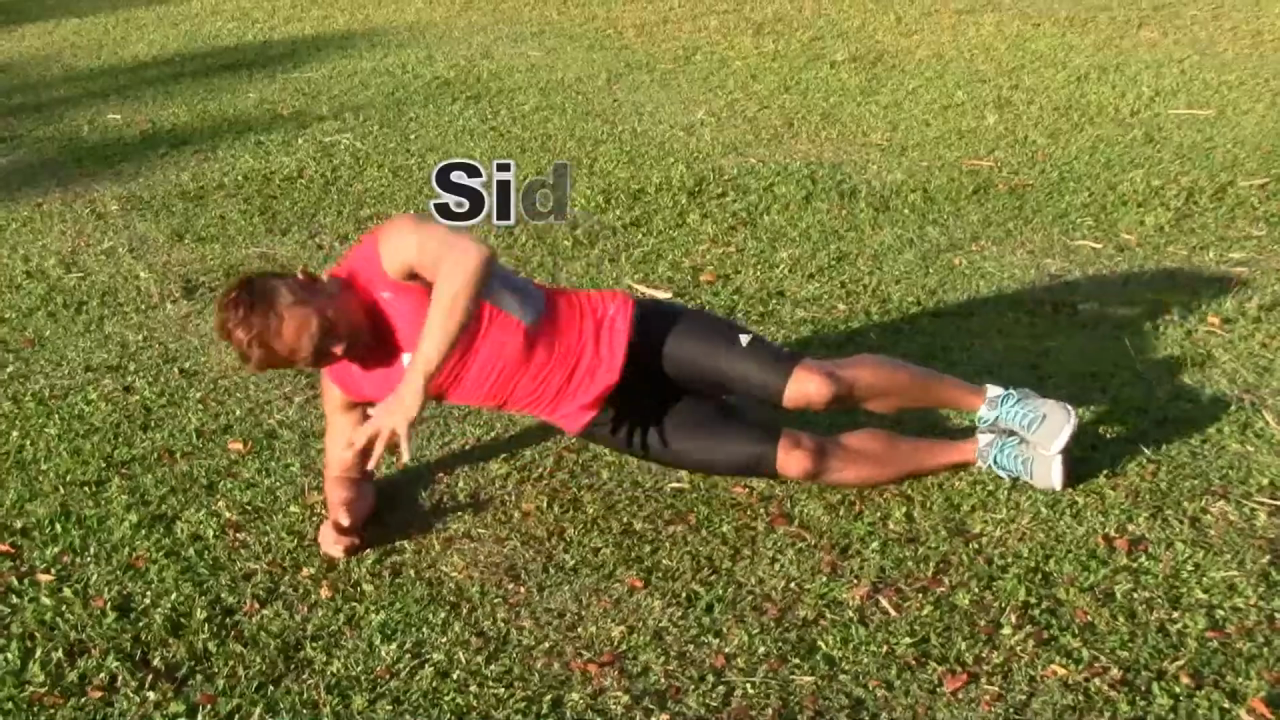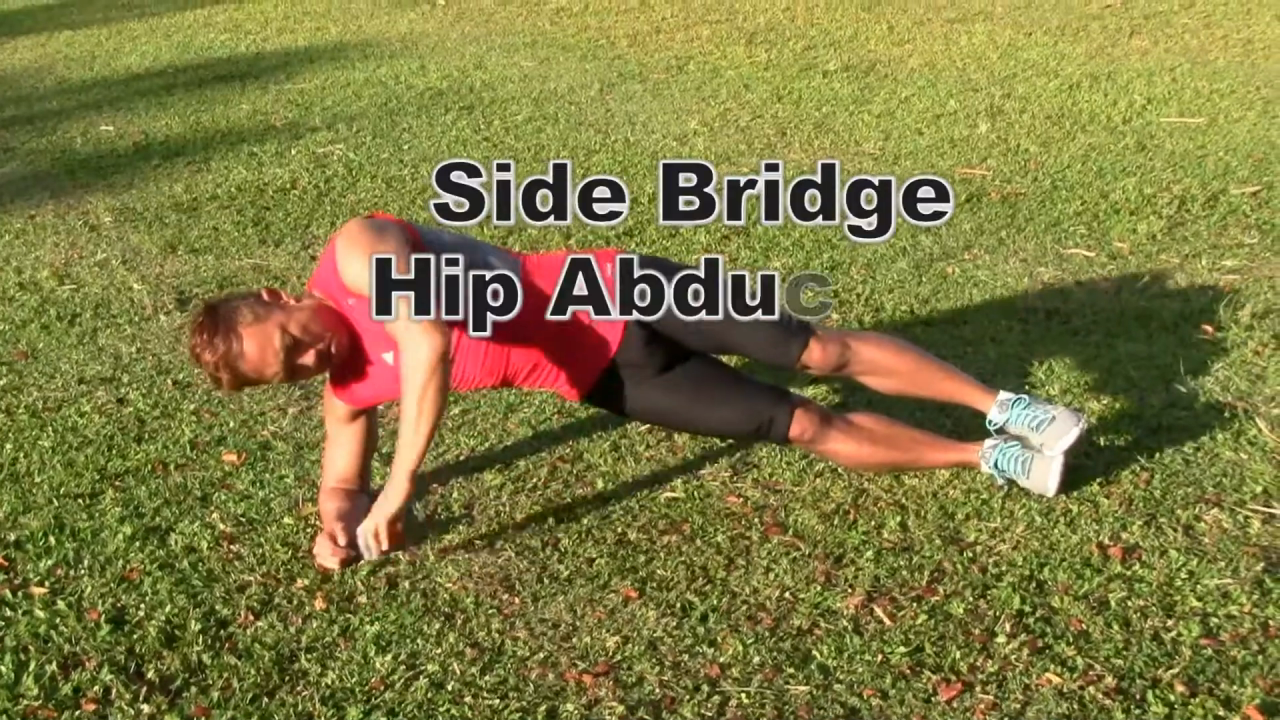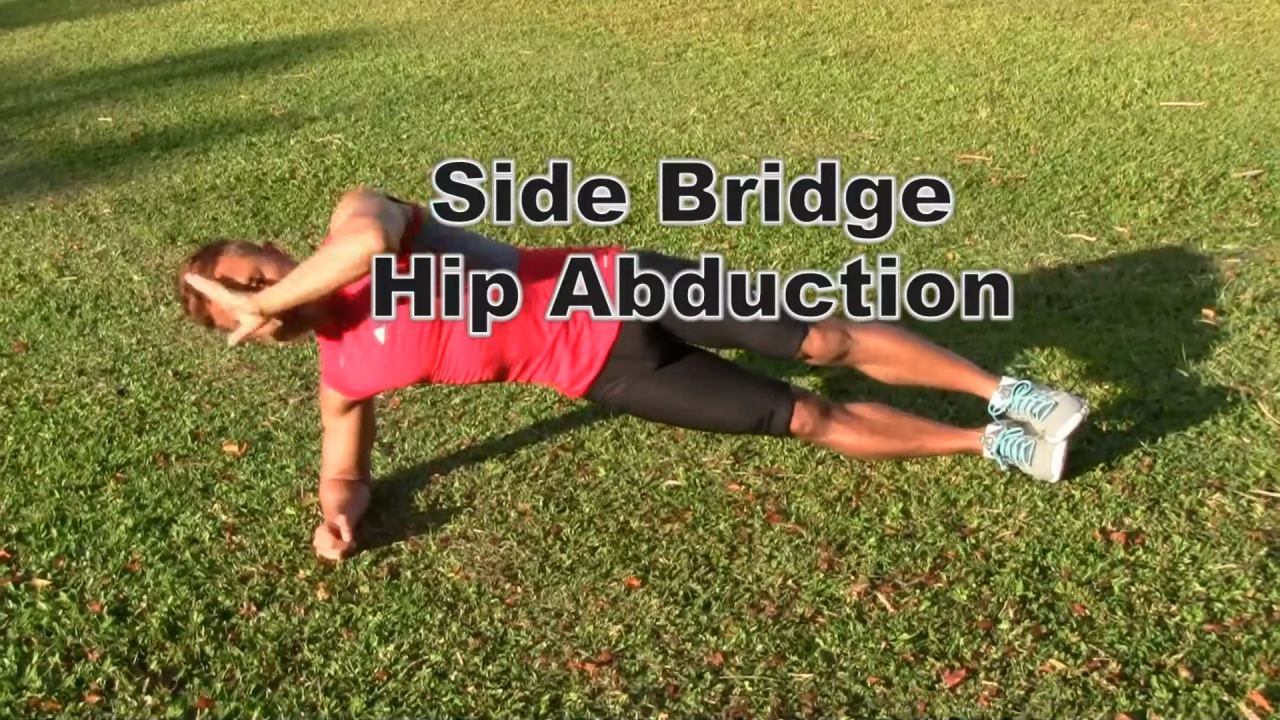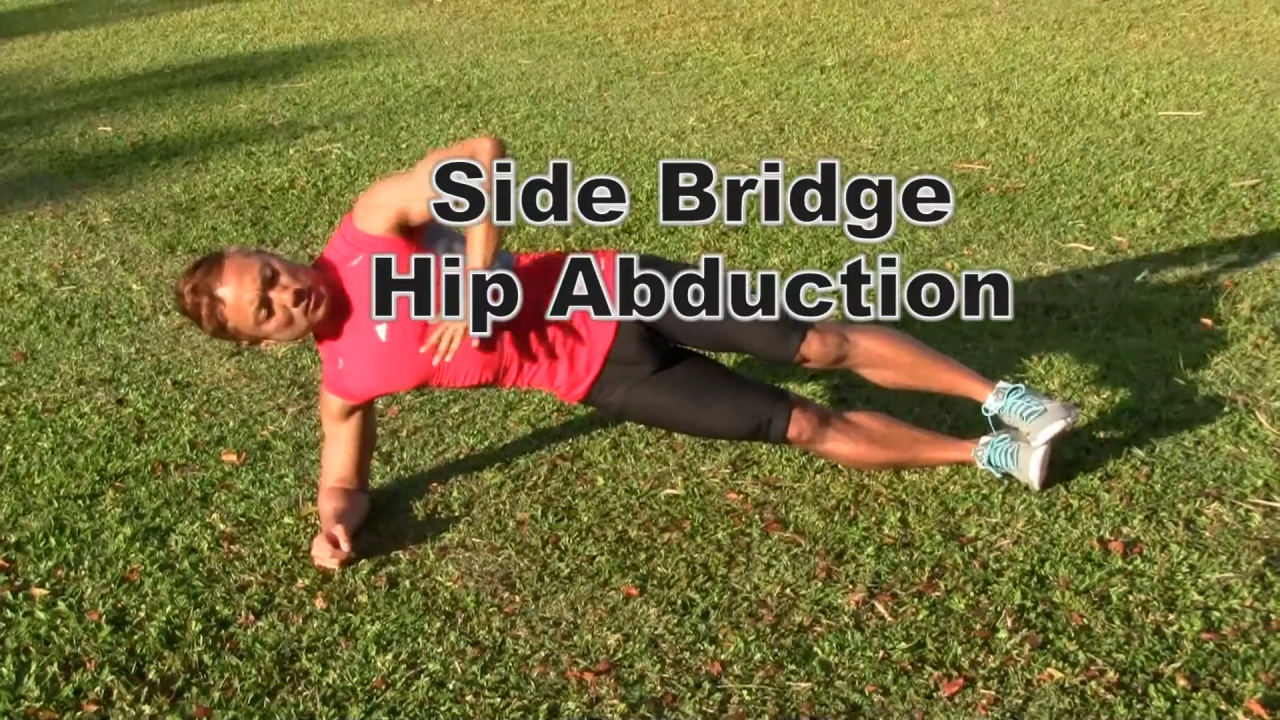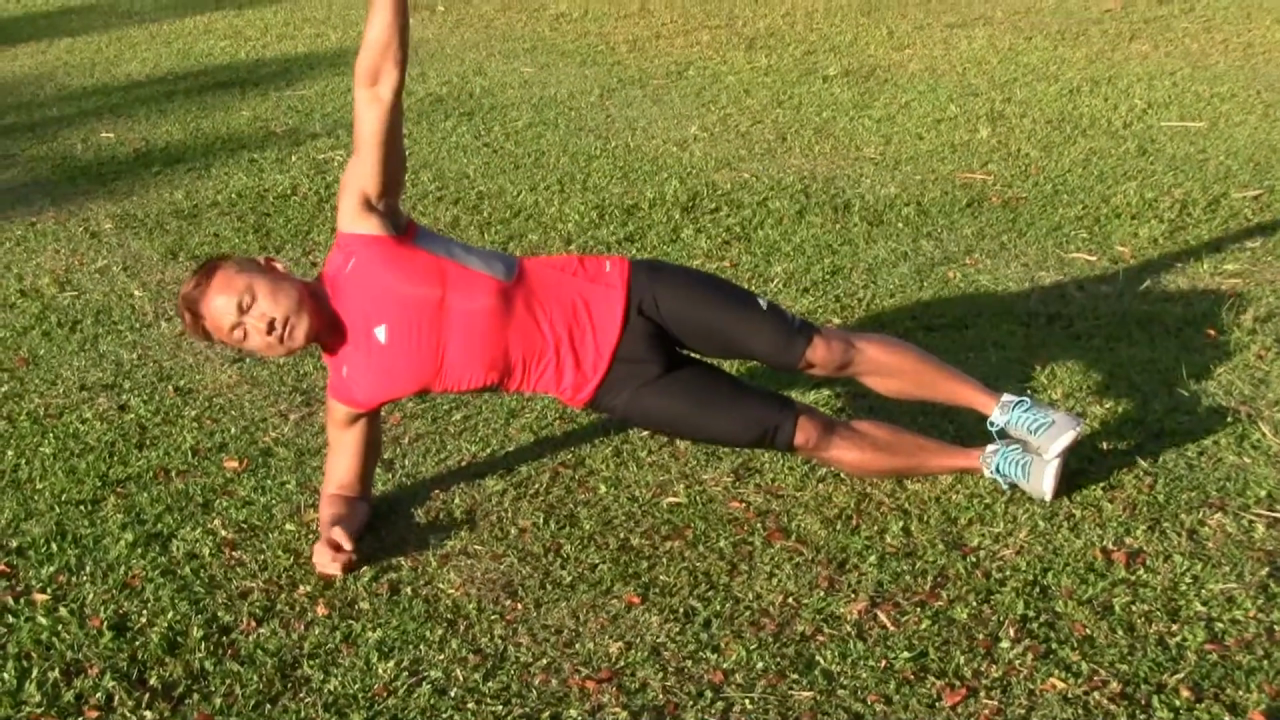
dt=1s
person 1, frame 1
left shoulder: (389, 249)
right shoulder: (341, 377)
left elbow: (469, 257)
right elbow: (346, 469)
left wrist: (414, 386)
right wrist: (343, 509)
left hip: (624, 336)
right hip: (603, 414)
left knee: (818, 387)
right knee: (804, 457)
left ankle: (991, 402)
right ankle: (982, 453)
person 1, frame 2
left shoulder: (356, 252)
right shoulder: (346, 384)
left elbow: (430, 346)
right elbow: (342, 480)
left wrist: (401, 484)
right wrist: (335, 526)
left hip: (619, 297)
right hip: (604, 381)
left knee: (820, 349)
right knee: (806, 428)
left ankle: (1000, 404)
right ankle: (987, 459)
person 1, frame 3
left shoulder: (352, 226)
right shoulder: (345, 374)
left elbow: (379, 231)
right elbow: (347, 472)
left wrist: (264, 295)
right wrist: (337, 514)
left hip: (617, 292)
right hip: (605, 373)
left knee: (824, 340)
right knee: (810, 419)
left ankle: (1004, 392)
right ankle: (989, 445)
person 1, frame 4
left shoulder: (369, 223)
right shoulder: (344, 380)
left elbow: (484, 152)
right elbow: (344, 478)
left wrist: (476, 281)
right wrist: (335, 522)
left hip: (617, 294)
right hip: (605, 378)
left knee: (822, 343)
right knee: (807, 427)
left ankle: (997, 397)
right ankle: (985, 456)
person 1, frame 5
left shoulder: (358, 226)
right shoulder: (349, 386)
left elbow: (378, 83)
right elbow: (346, 487)
right wrist: (334, 531)
left hip: (621, 297)
right hip: (610, 382)
left knee: (828, 352)
right knee: (810, 434)
left ankle: (1003, 409)
right ankle: (990, 464)
